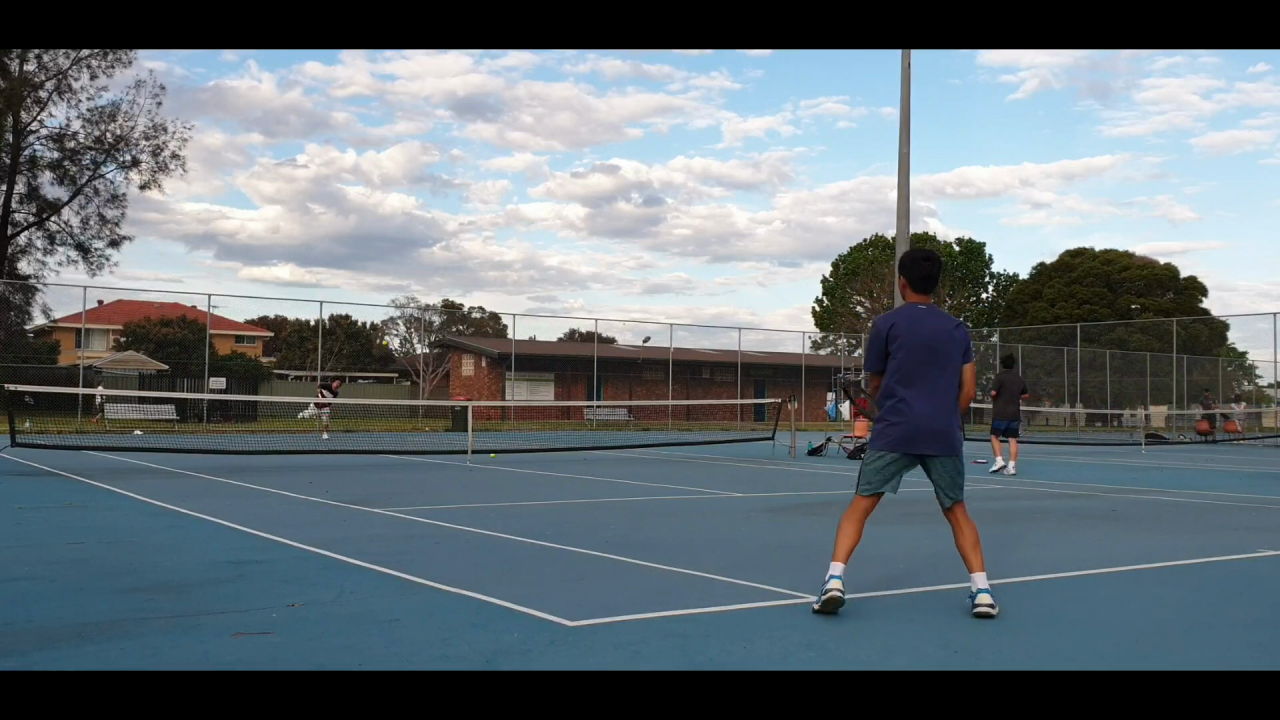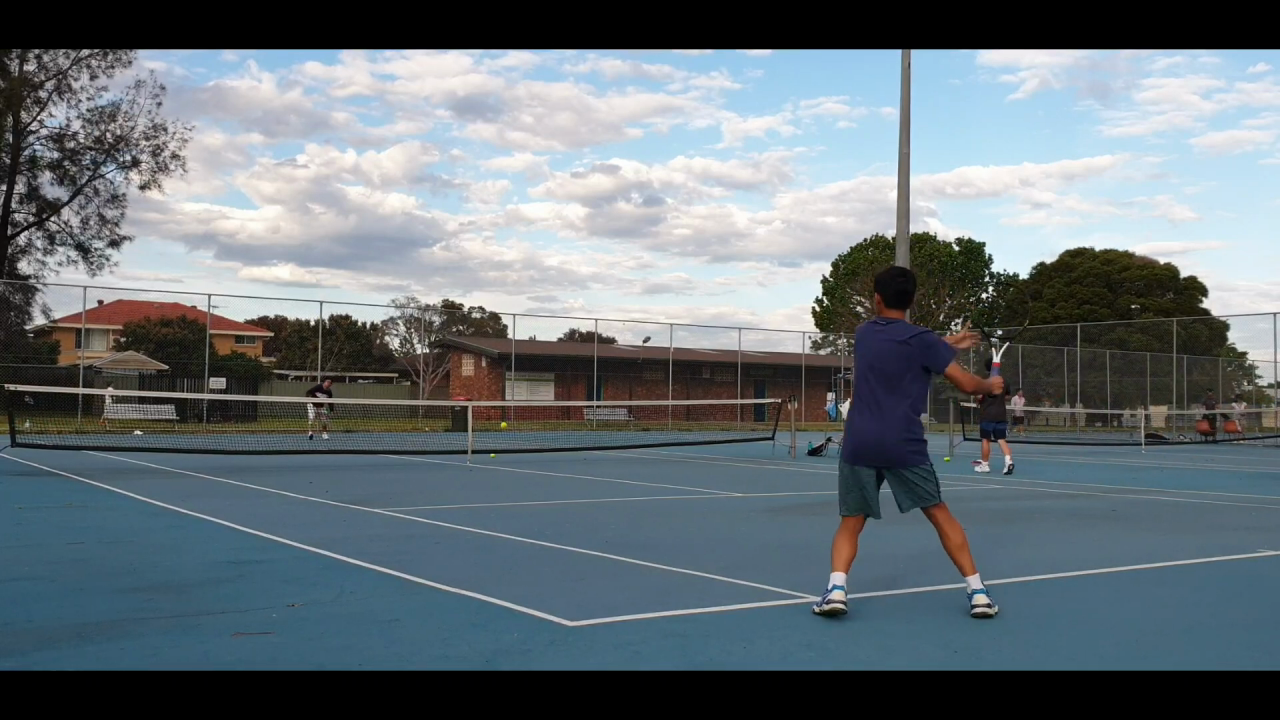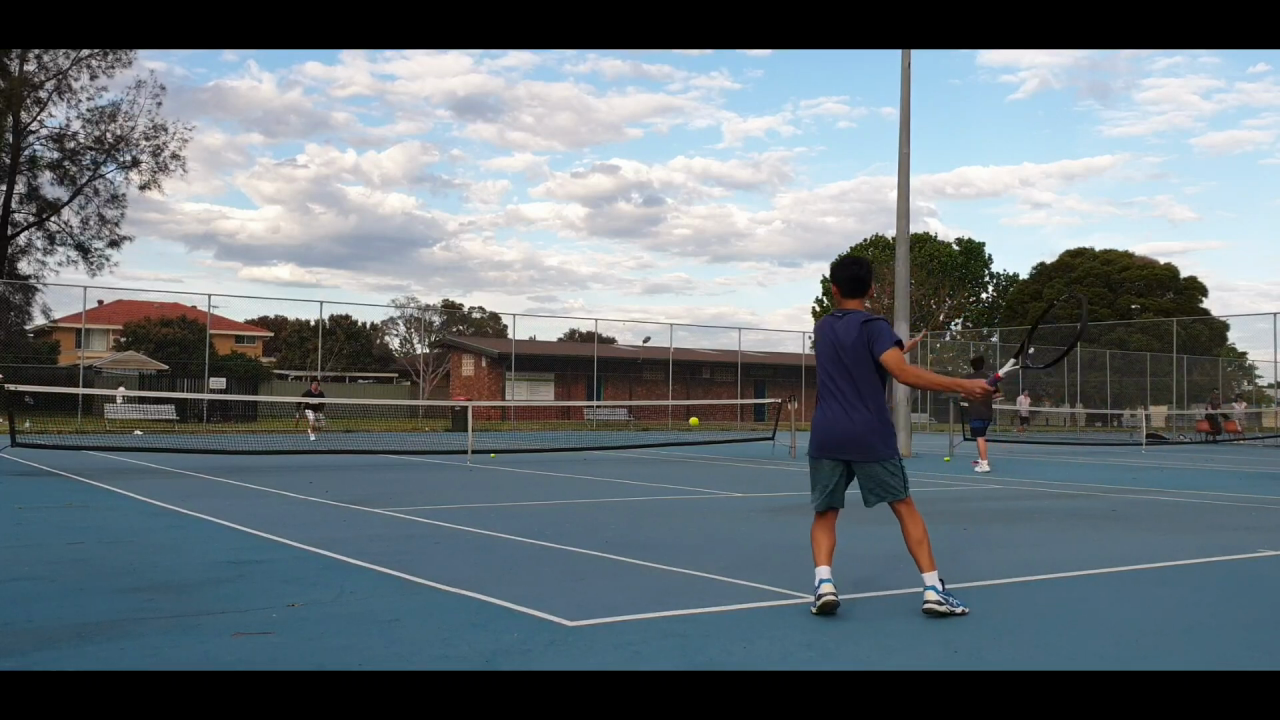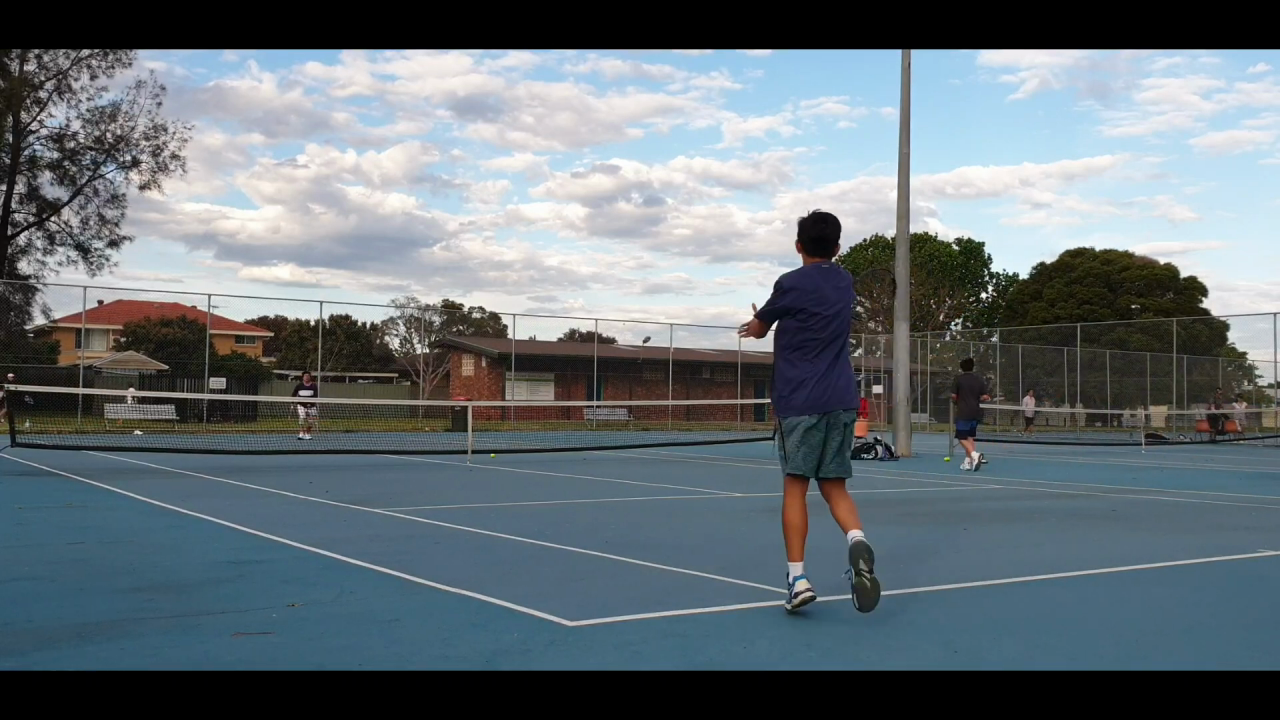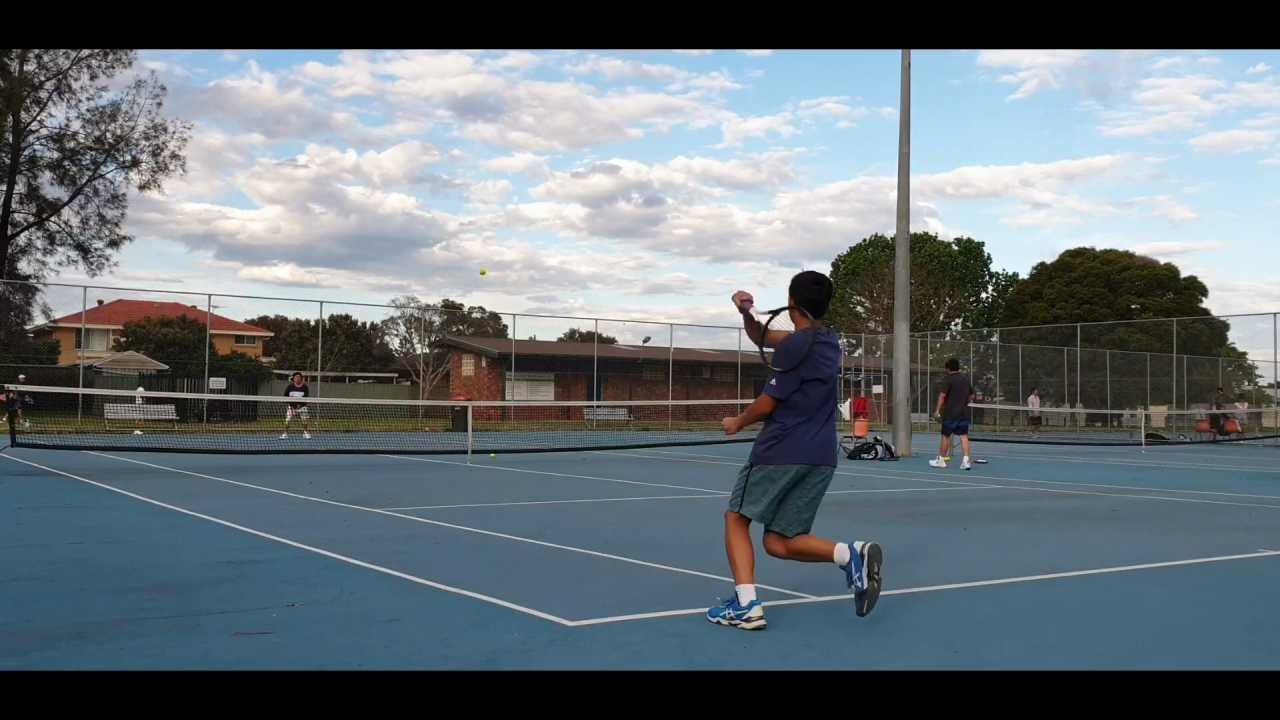
dt=0.3s
person 1, frame 1
left shoulder: (886, 324)
right shoulder: (957, 328)
left elbow: (874, 385)
right elbow: (968, 390)
left hip: (894, 432)
right hip: (943, 435)
left knee: (860, 506)
right knee: (956, 512)
left ankle: (834, 580)
right ankle: (981, 590)
person 1, frame 2
left shoulder: (864, 333)
right shoulder: (924, 338)
right elbow: (968, 384)
left wrist: (948, 343)
right wrist: (991, 386)
left hip: (857, 444)
right hip: (902, 445)
left knee: (850, 523)
right knee: (940, 514)
left ankle: (836, 589)
right ankle: (977, 591)
person 1, frame 3
left shoulder: (822, 327)
right shoulder: (873, 326)
right elbow: (903, 373)
right wrist: (963, 385)
left hip: (827, 438)
right hip: (872, 438)
left knee: (825, 516)
right knee: (905, 508)
left ankle: (824, 582)
right ankle: (933, 589)
person 1, frame 4
left shoulder: (789, 283)
right shoulder: (845, 283)
left elbow: (757, 330)
left wrist: (751, 325)
left hip: (800, 399)
right hip: (841, 398)
left knee: (795, 486)
right knee: (833, 486)
left ankle: (797, 579)
right ankle: (857, 542)
person 1, frame 5
left shoulder: (795, 348)
right shoulder: (829, 341)
left elbow: (766, 405)
right elbow: (762, 337)
left wrist: (738, 423)
right wrist: (746, 312)
left hip: (781, 451)
right hip: (820, 456)
left knee: (736, 519)
right knee: (779, 544)
left ankle: (746, 604)
right ankle: (852, 554)
